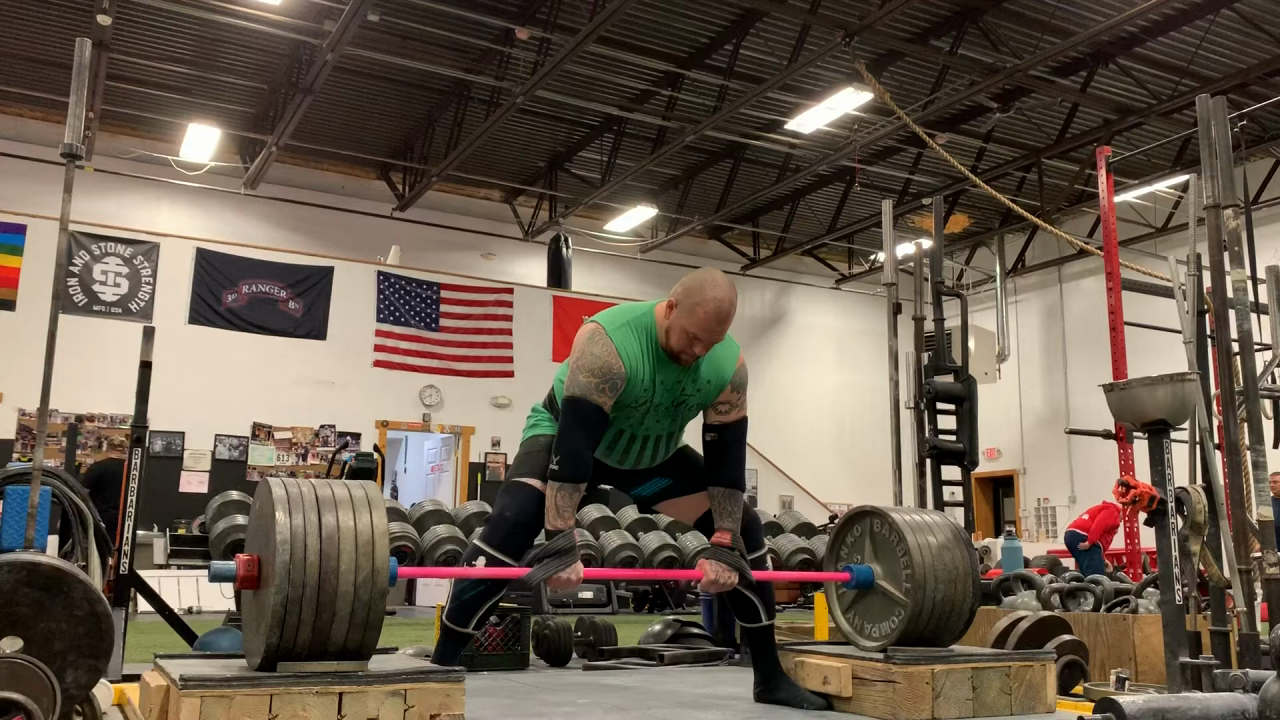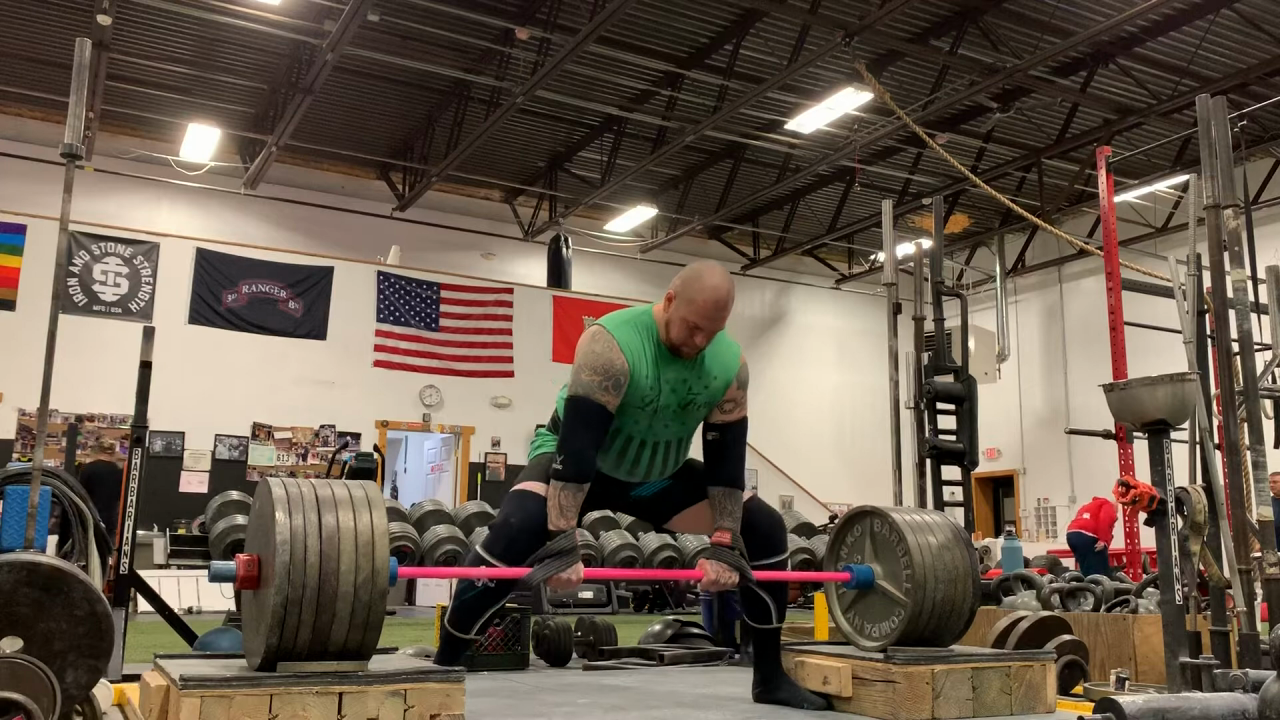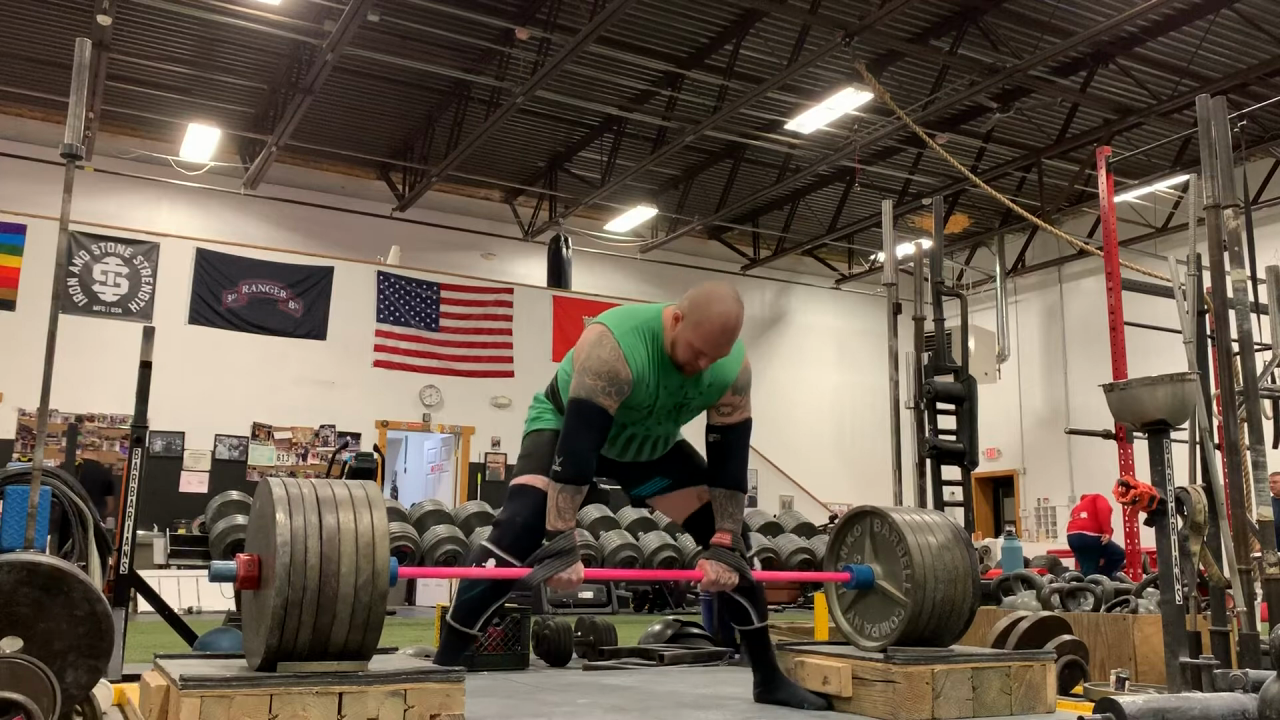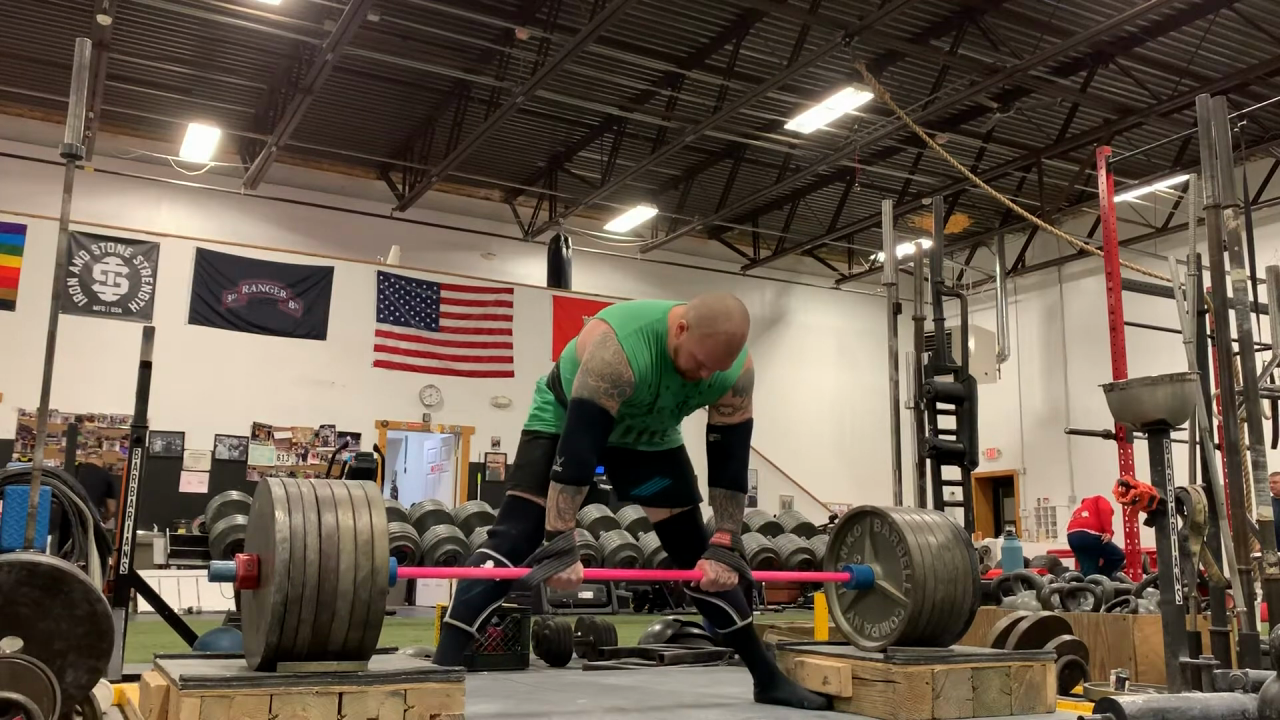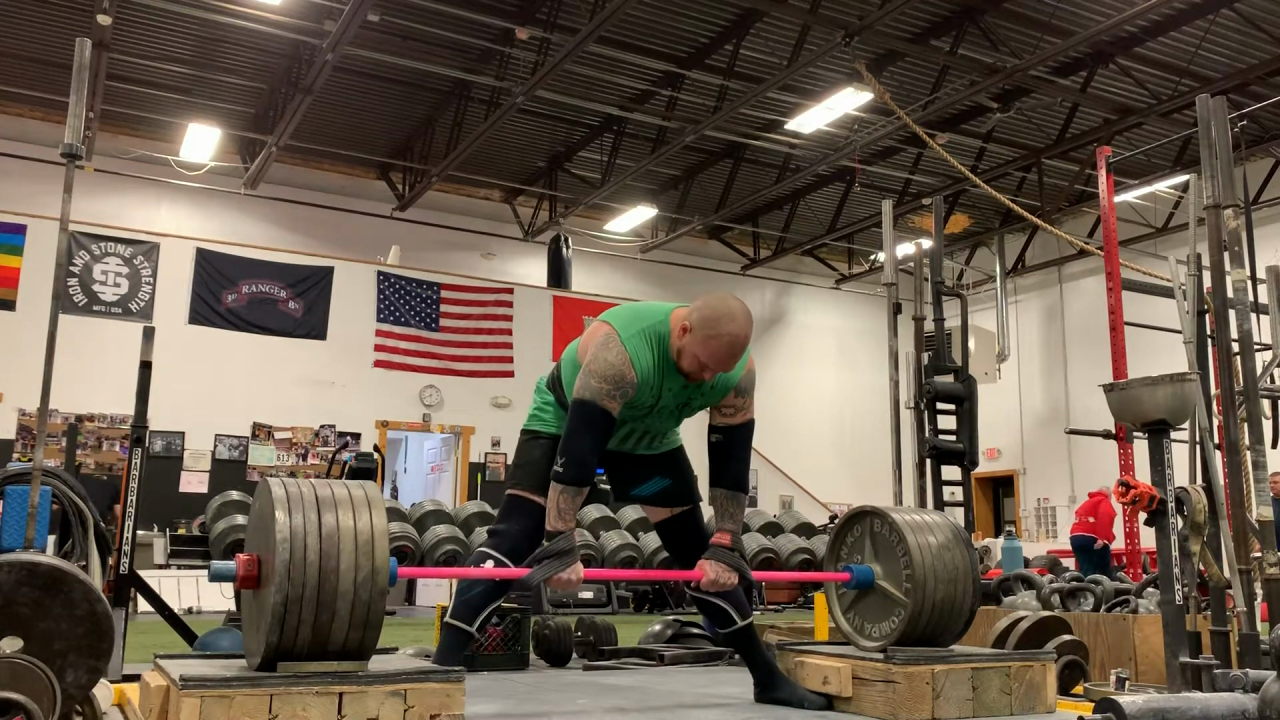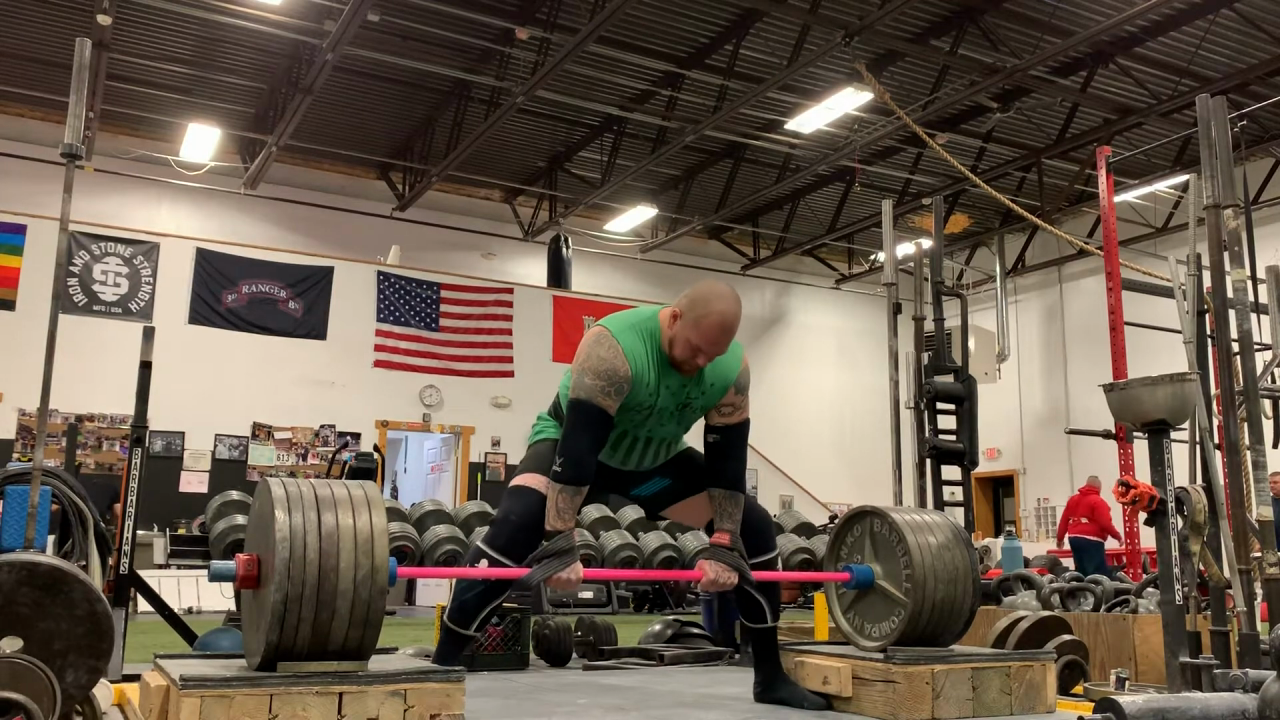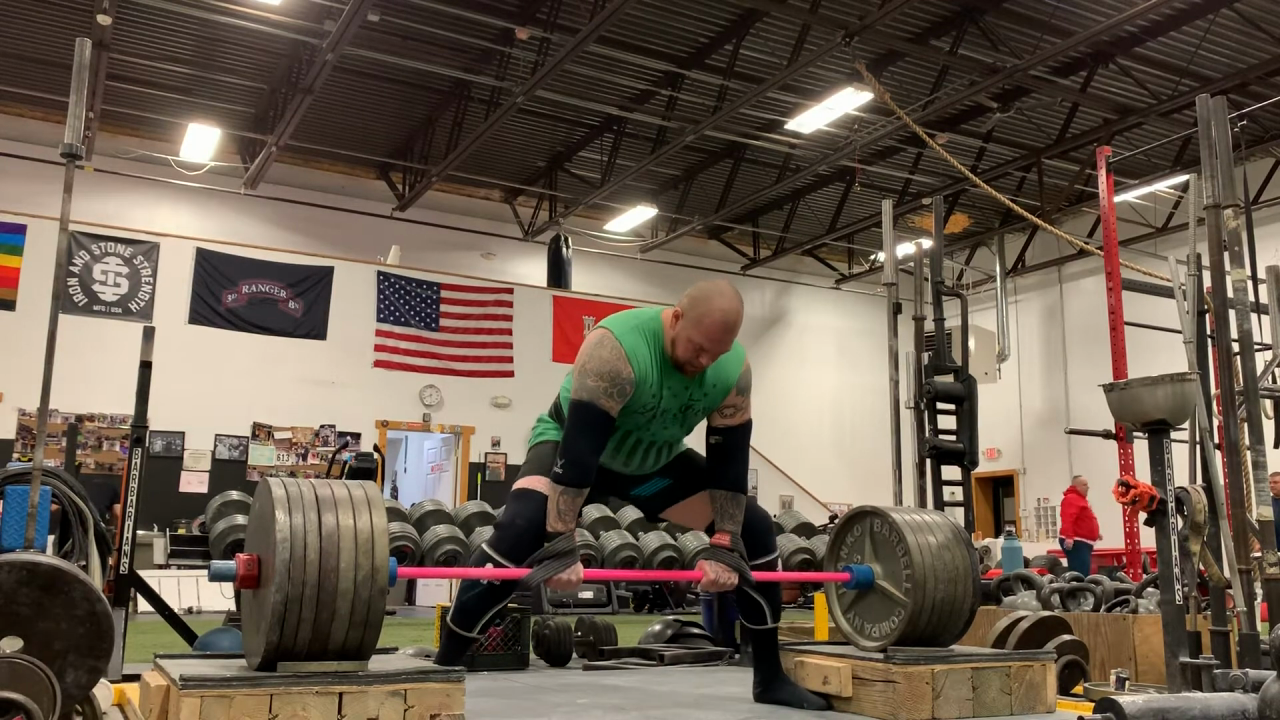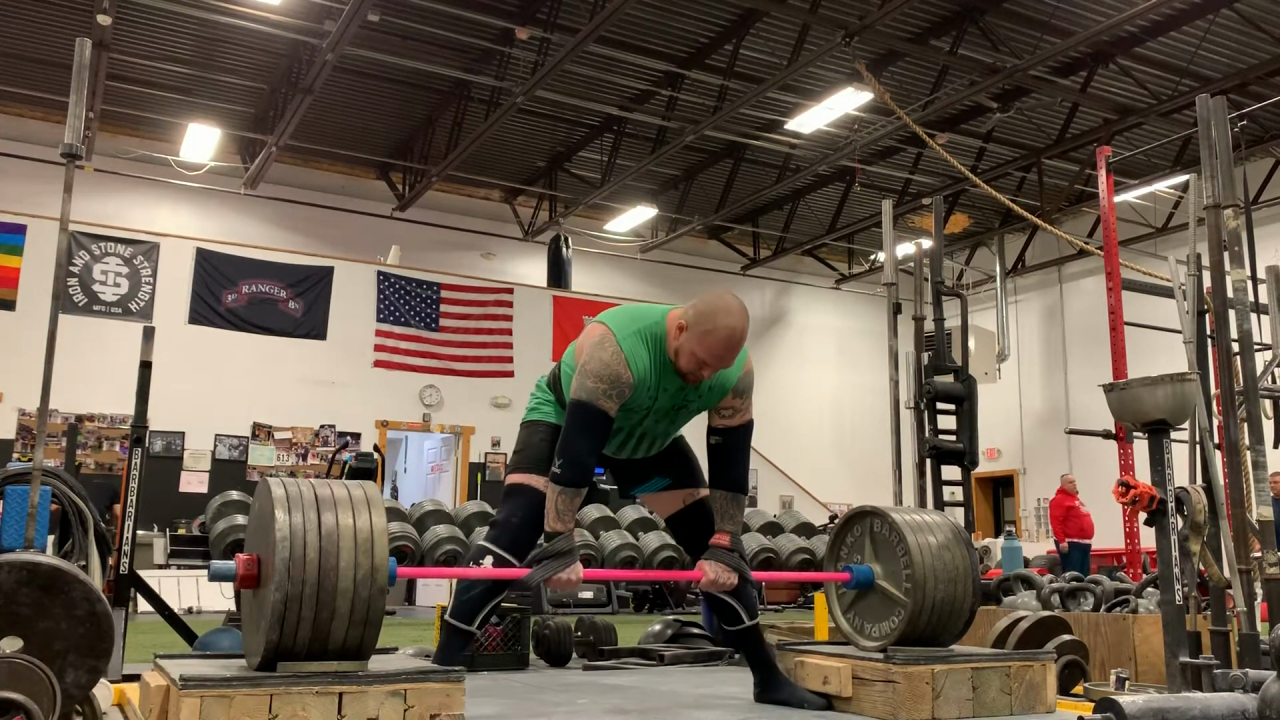
dt=0.5s
person 1, frame 1
left shoulder: (729, 364)
right shoulder: (609, 341)
left elbow: (727, 455)
right elbow: (574, 442)
left wrist: (725, 545)
right wrist: (561, 542)
left hip: (656, 454)
right hip: (566, 431)
left knee: (743, 530)
right knee: (512, 522)
left ankle: (770, 677)
right ankle: (441, 669)
person 1, frame 2
left shoulder: (729, 364)
right shoulder: (611, 343)
left elbow: (727, 457)
right elbow: (578, 444)
left wrist: (725, 546)
right wrist: (563, 542)
left hip: (662, 474)
right hip: (577, 453)
left knee: (766, 531)
right knee: (516, 529)
left ankle: (770, 677)
right ankle: (442, 671)
person 1, frame 3
left shoulder: (732, 368)
right shoulder: (615, 344)
left elbow: (730, 457)
right elbow: (577, 444)
left wrist: (726, 546)
right wrist: (561, 543)
left hip: (654, 445)
right hip: (567, 425)
left knee: (729, 539)
right knee: (519, 526)
left ankle: (768, 677)
right ankle: (443, 672)
person 1, frame 4
left shoulder: (737, 368)
right shoulder: (618, 343)
left elbow: (730, 458)
right elbow: (578, 444)
left wrist: (725, 547)
right wrist: (560, 543)
left hip: (651, 435)
right hip: (567, 419)
left knee: (697, 552)
right knee: (514, 537)
left ankle: (767, 678)
right ankle: (442, 673)
person 1, frame 5
left shoulder: (737, 370)
right shoulder: (620, 345)
left elbow: (731, 459)
right elbow: (579, 445)
left wrist: (725, 546)
right wrist: (560, 543)
left hip: (649, 436)
right hip: (565, 419)
left knee: (698, 548)
right knee: (514, 536)
left ankle: (768, 678)
right ankle: (441, 672)
person 1, frame 6
left shoulder: (731, 368)
right shoulder: (614, 347)
left elbow: (728, 457)
right elbow: (578, 446)
left wrist: (725, 547)
right wrist: (560, 543)
left hip: (658, 457)
right hip: (571, 437)
left knee: (753, 528)
right knee: (517, 524)
left ankle: (771, 677)
right ankle: (440, 671)
person 1, frame 7
left shoulder: (733, 369)
right shoulder: (617, 347)
left elbow: (730, 458)
right elbow: (579, 447)
left wrist: (725, 547)
right wrist: (560, 545)
left hip: (657, 461)
right hip: (573, 438)
left knee: (753, 531)
right knee: (522, 527)
left ankle: (770, 677)
right ankle: (443, 672)
person 1, frame 8
left shoulder: (736, 371)
right shoulder: (616, 345)
left elbow: (730, 460)
right elbow: (577, 447)
left wrist: (724, 548)
right wrist: (559, 545)
left hip: (649, 439)
right hip: (564, 417)
left knee: (713, 541)
right knee: (517, 526)
left ankle: (768, 677)
right ankle: (443, 670)
